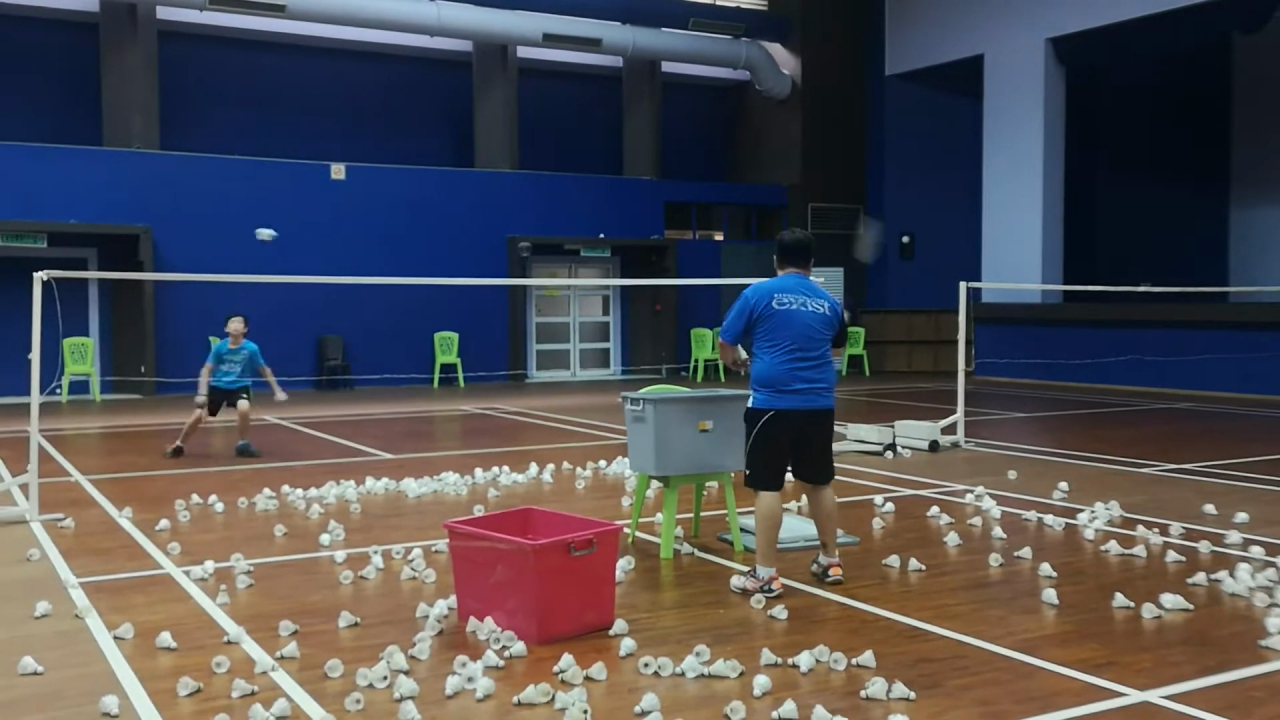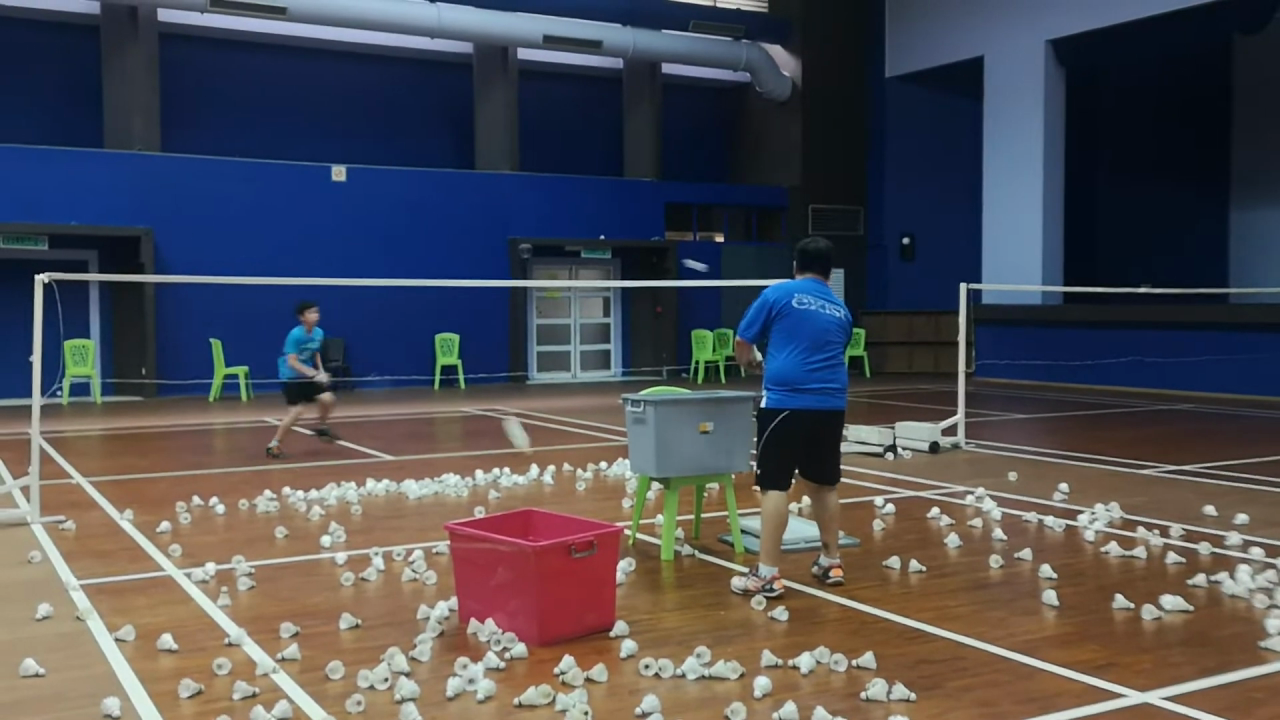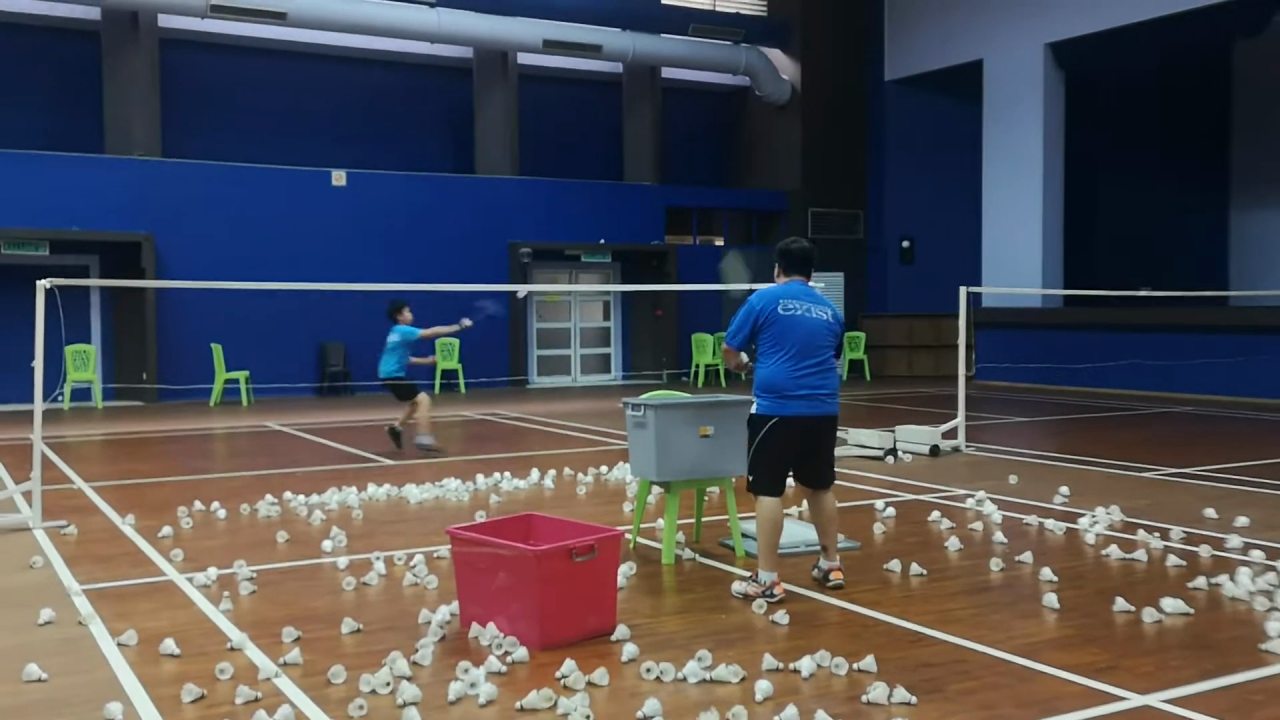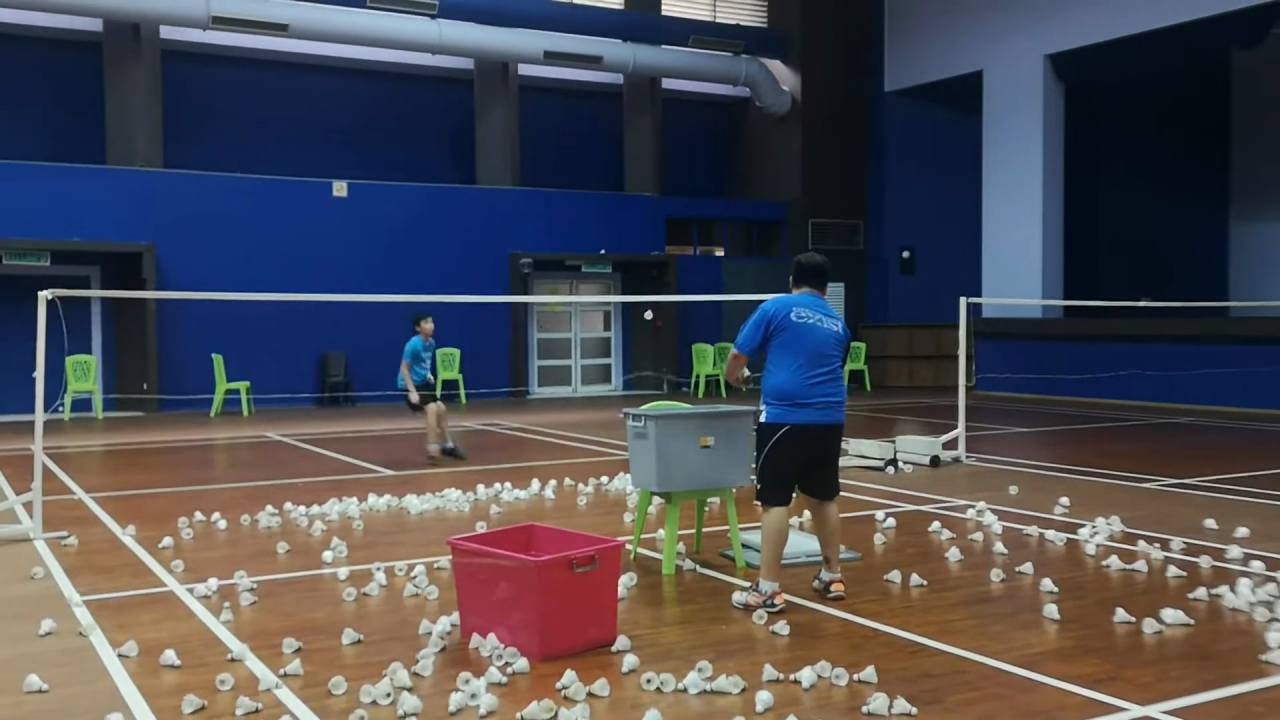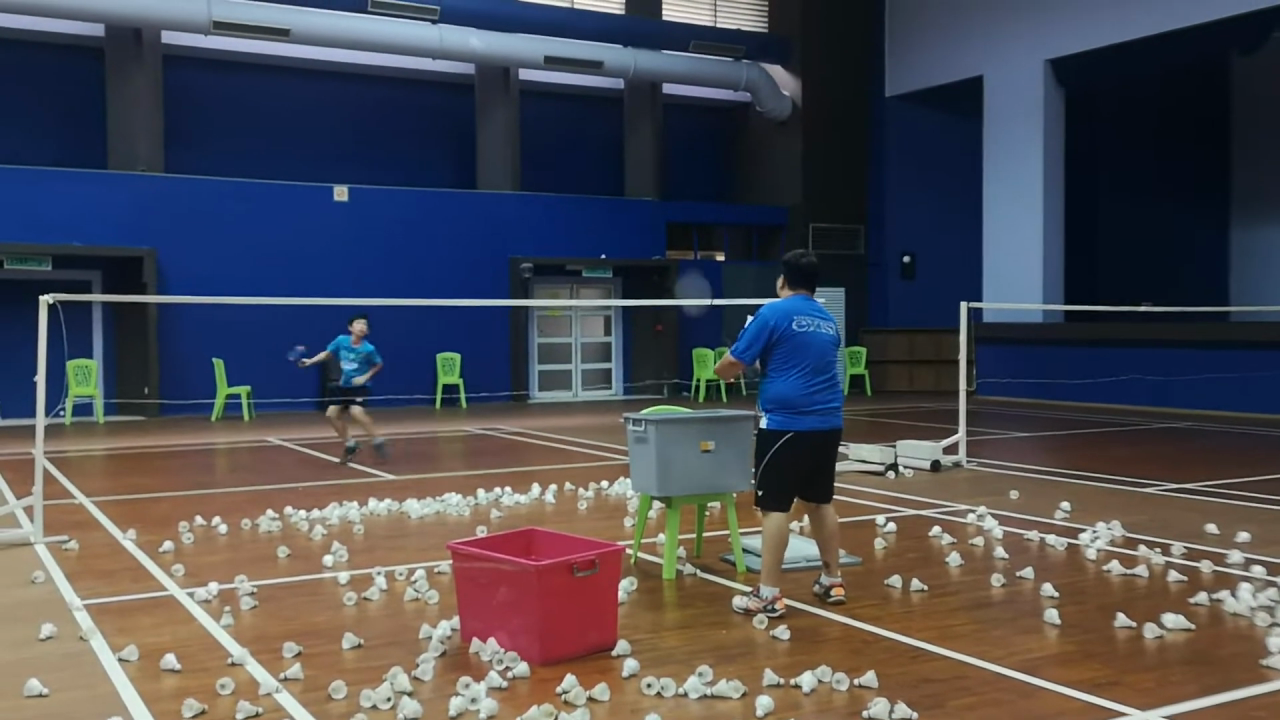
dt=0.4s
person 1, frame 1
left shoulder: (758, 294)
right shoulder: (829, 303)
left elbow: (725, 345)
left wrist: (738, 362)
left hip: (773, 404)
right hip: (819, 404)
left knee: (766, 487)
right knee: (819, 483)
left ankle: (765, 575)
right ankle: (830, 561)
person 1, frame 2
left shoulder: (778, 294)
right shoulder: (841, 310)
left elbow: (741, 343)
left wrist: (751, 361)
left hip: (786, 403)
right hip: (831, 405)
left knee: (774, 486)
right knee: (824, 484)
left ankle: (767, 574)
right ankle: (831, 562)
person 1, frame 3
left shoulder: (764, 300)
right shoulder: (830, 311)
left elbow: (729, 351)
left wrist: (739, 364)
left hip: (777, 409)
right hip: (823, 410)
left knee: (768, 492)
right knee: (819, 488)
left ankle: (767, 580)
right ankle: (831, 565)
person 1, frame 4
left shoulder: (775, 308)
right shoulder: (838, 324)
left elbow: (737, 355)
left wrist: (734, 377)
left hip: (785, 418)
right hip: (829, 419)
left knee: (775, 501)
right knee: (823, 498)
left ankle: (768, 589)
right ankle: (832, 576)
person 1, frame 5
left shoulder: (773, 314)
right shoulder: (829, 322)
left elbow: (731, 366)
left wrist: (723, 372)
right wrist: (764, 365)
left hip: (786, 424)
right hip: (828, 423)
left knee: (775, 507)
right knee: (821, 502)
left ankle: (768, 595)
right ankle: (832, 581)
